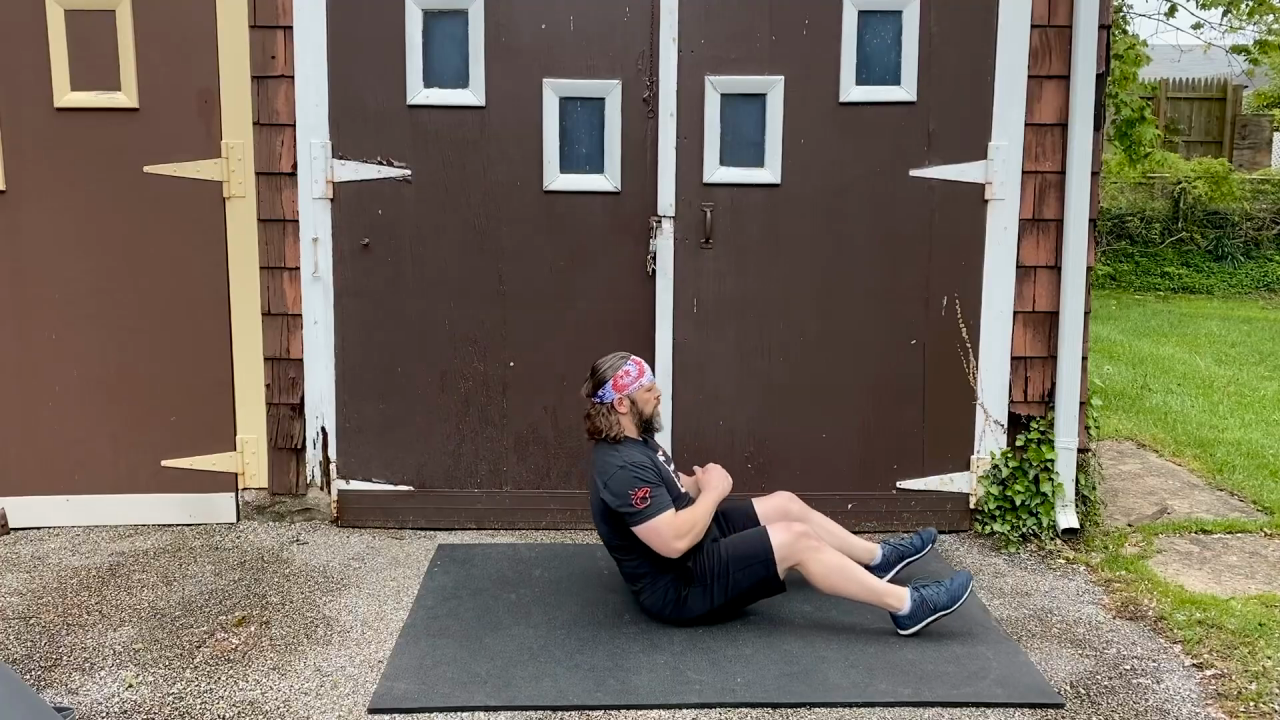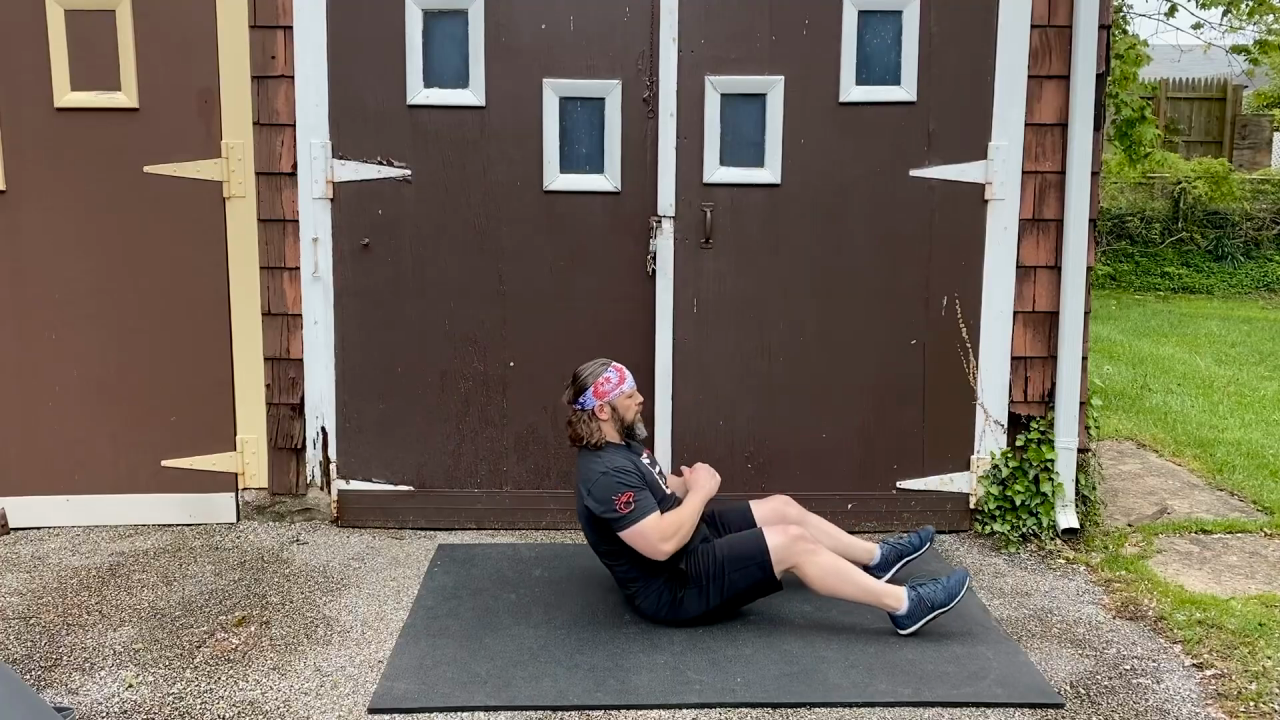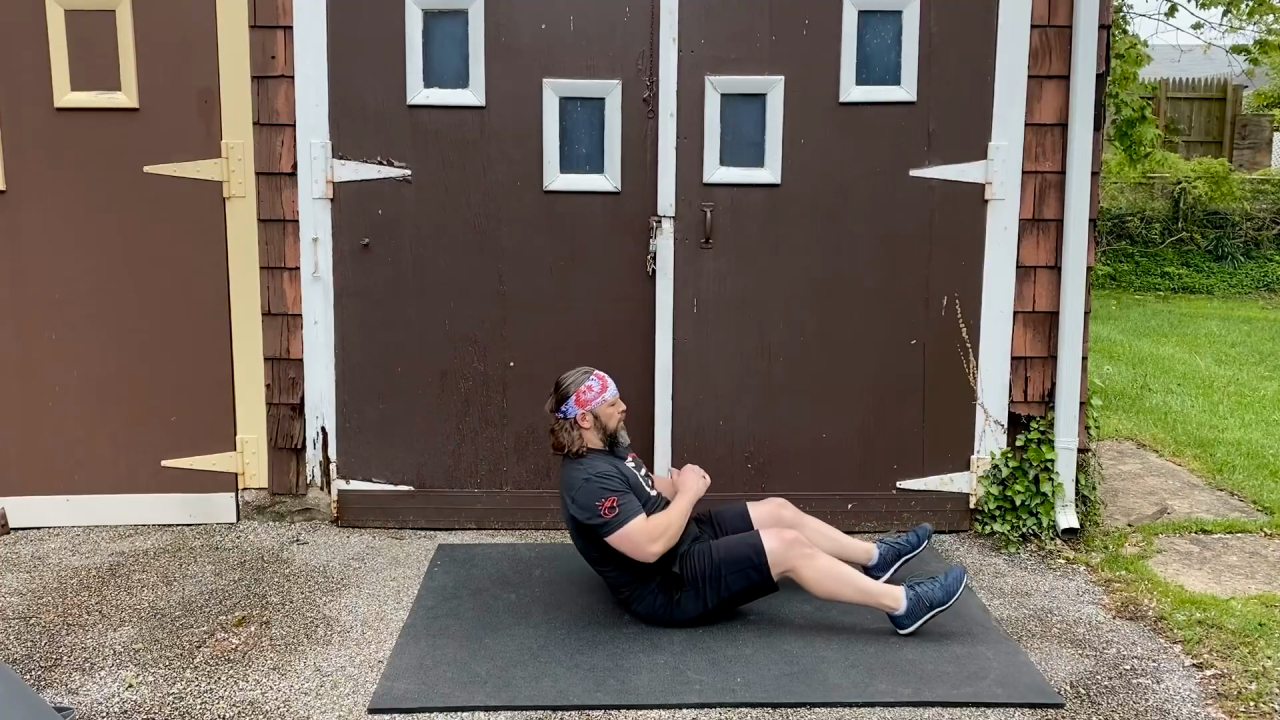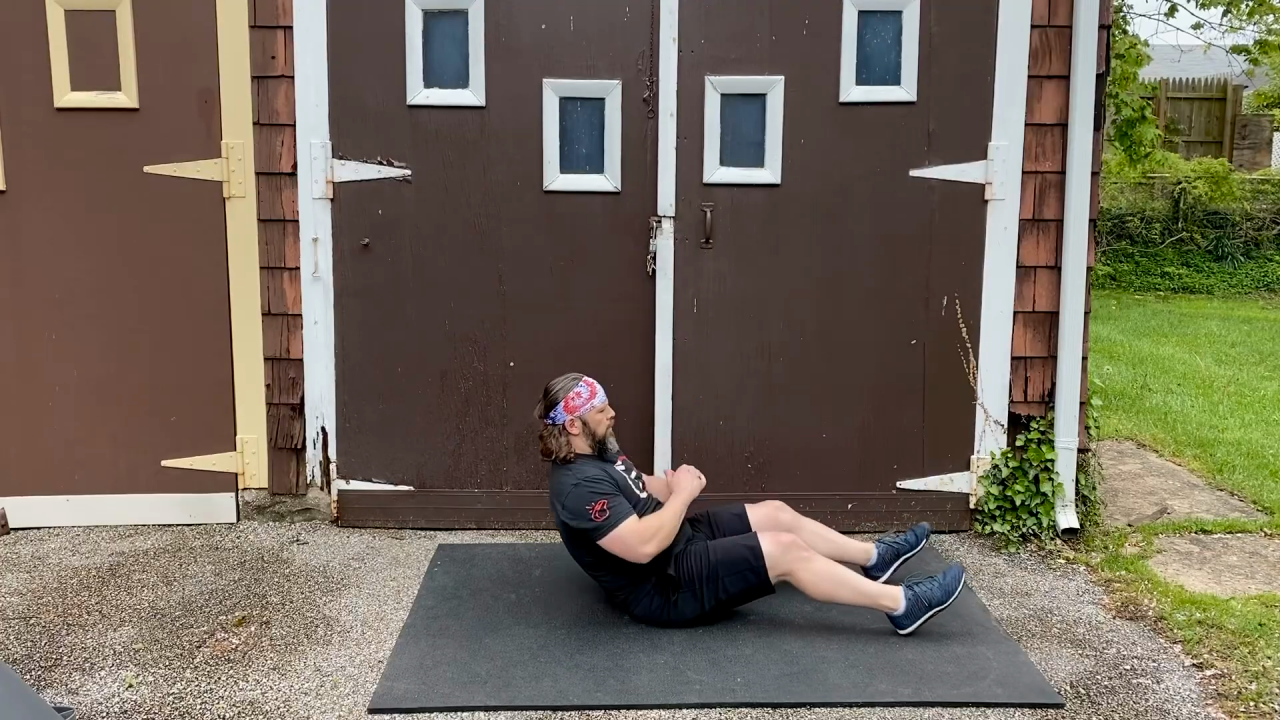
dt=0.1s
person 1, frame 1
left shoulder: (631, 441)
right shoulder: (624, 468)
right elbow: (675, 542)
left wrist: (697, 484)
right wrist: (713, 492)
left hip: (692, 554)
right hip: (676, 590)
left knee: (785, 505)
right knee: (797, 539)
left ankle: (878, 557)
right ankle: (905, 606)
person 1, frame 2
left shoulder: (619, 446)
right shoulder: (606, 474)
right elbow: (662, 543)
left wrist: (688, 482)
right wrist: (701, 491)
left hip: (692, 545)
right hip: (673, 588)
left knee: (783, 508)
right knee: (793, 541)
left ankle: (877, 558)
right ankle: (903, 605)
person 1, frame 3
left shoulder: (604, 450)
right shoulder: (590, 480)
right elbow: (649, 545)
left wrist: (677, 484)
right wrist: (689, 493)
left hip: (685, 544)
right hip: (666, 590)
left knee: (778, 511)
right knee: (788, 545)
left ankle: (875, 558)
right ankle: (901, 605)
person 1, frame 4
left shoulder: (598, 456)
right shoulder: (579, 487)
left elbow: (643, 490)
right elbow: (644, 546)
left wrist: (675, 482)
right wrist: (684, 494)
left hip: (682, 544)
right hip: (665, 587)
left knee: (777, 512)
right knee: (786, 550)
left ankle: (876, 559)
right ankle: (901, 604)
